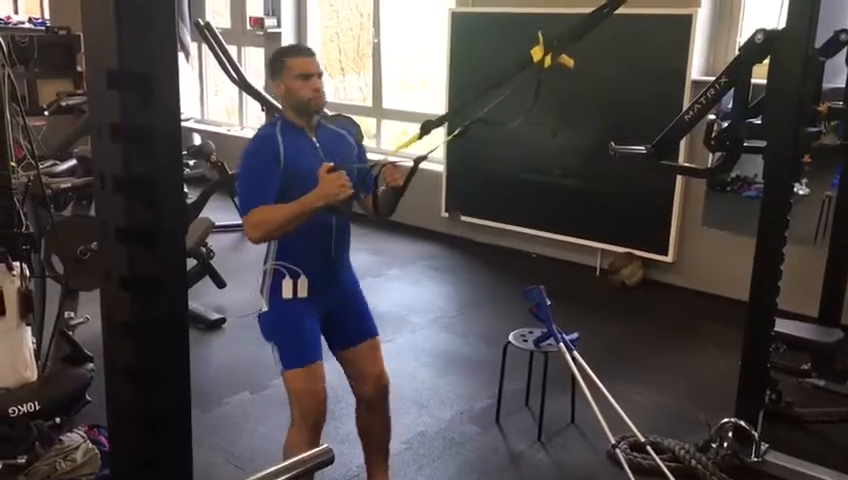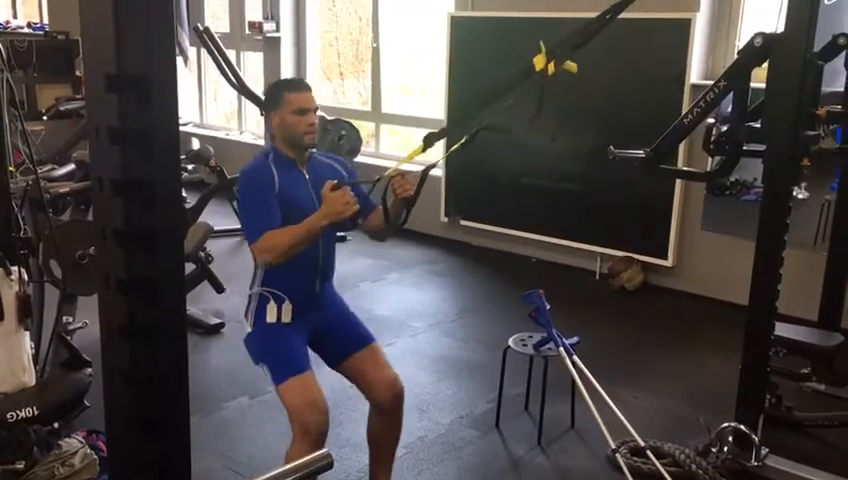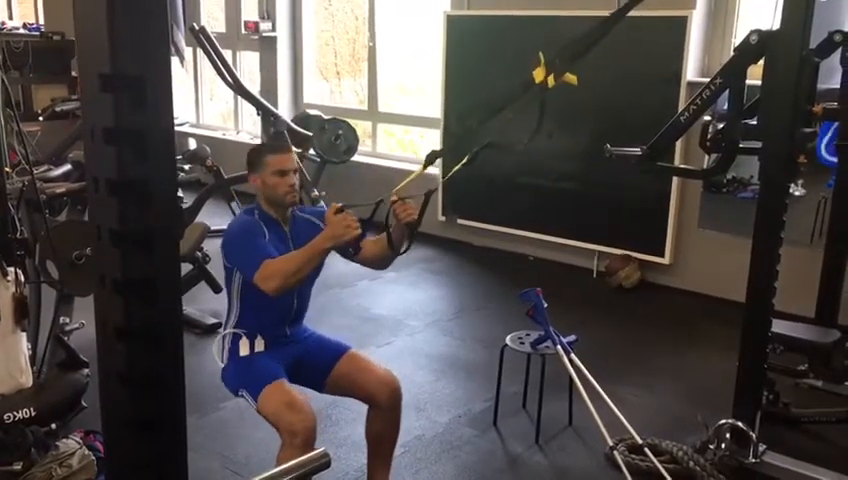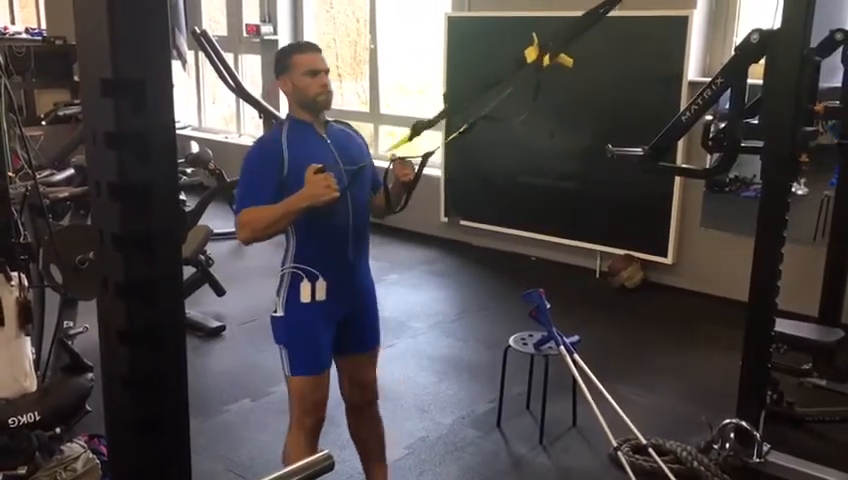
dt=1s
person 1, frame 1
left shoulder: (343, 139)
right shoulder: (266, 147)
left elbow: (375, 209)
right elbow: (256, 227)
left wrist: (391, 189)
right wrist: (317, 197)
left hip: (341, 281)
right hip: (291, 290)
left knee: (375, 388)
right knee: (310, 411)
person 1, frame 2
left shoulder: (335, 168)
right shoulder: (258, 176)
left elbow: (377, 229)
right elbow: (266, 251)
left wrist: (398, 203)
right wrist: (323, 216)
left hip: (326, 303)
right hip: (277, 313)
left knee: (389, 393)
right knee: (312, 422)
person 1, frame 3
left shoulder: (313, 219)
right shoulder: (243, 230)
left elbow: (375, 257)
right elbow: (272, 281)
left wrist: (400, 228)
right wrist: (328, 239)
left hip: (298, 338)
right hip: (250, 350)
left knee: (386, 389)
right knee: (300, 425)
person 1, frame 4
left shoulder: (351, 138)
right shoulder: (272, 148)
left elbow: (377, 207)
right elbow: (245, 228)
left wrist: (399, 185)
right wrist: (304, 198)
left hip: (357, 286)
right hip: (307, 292)
left knee: (364, 400)
right knee: (308, 418)
